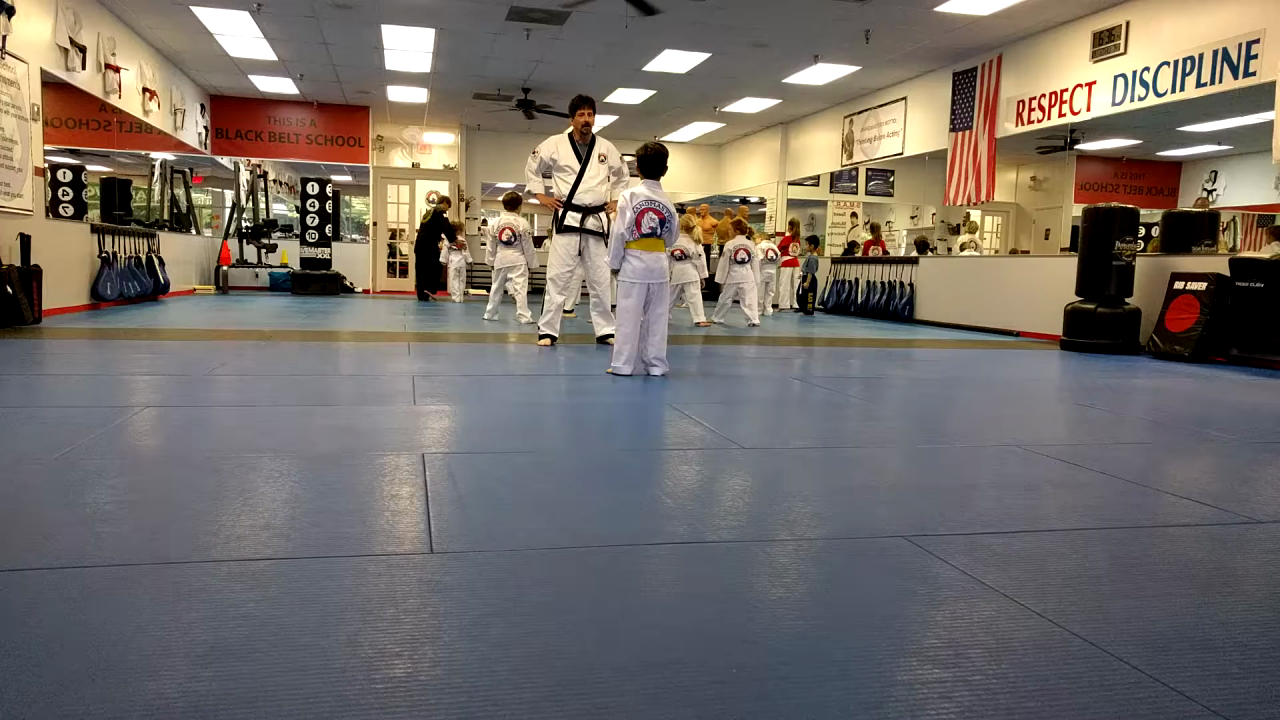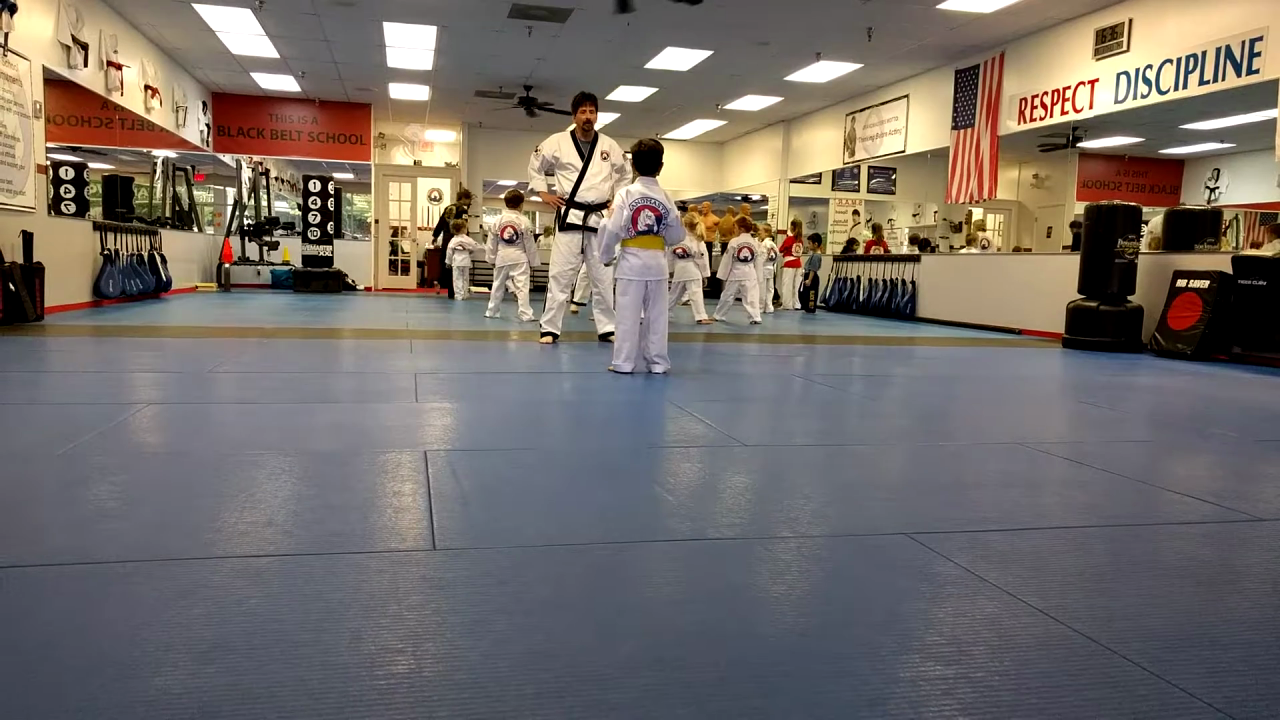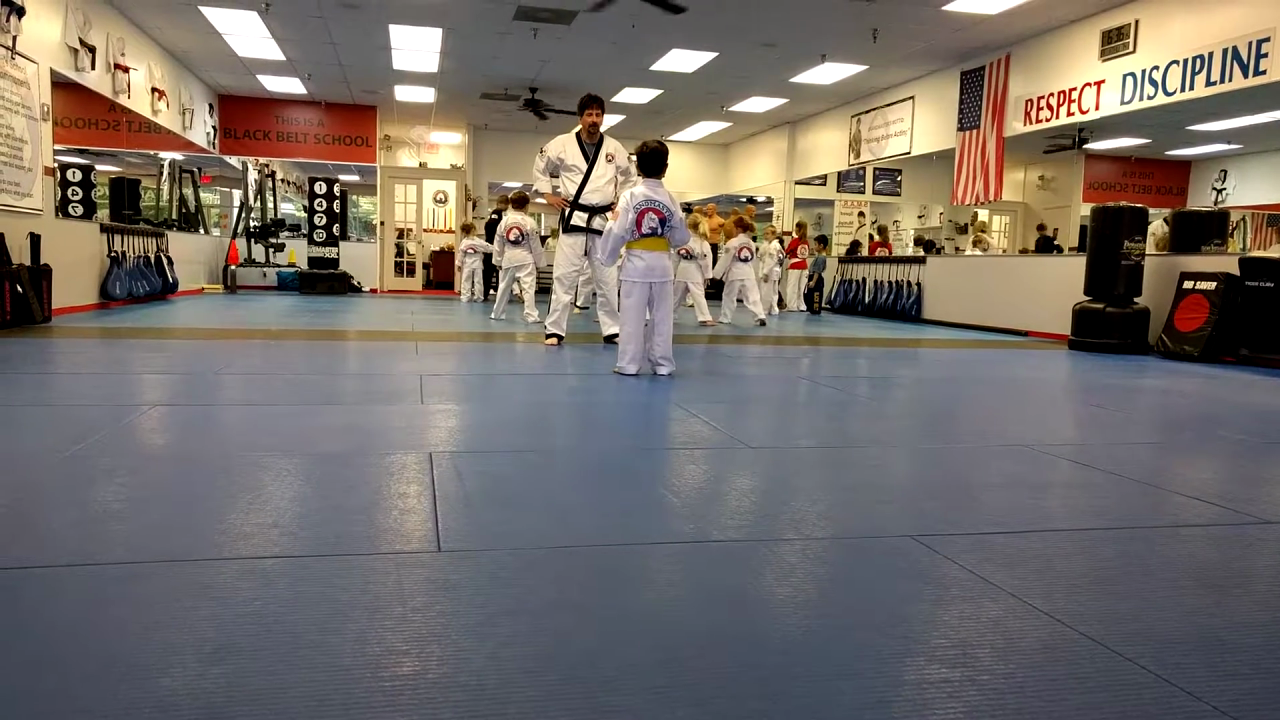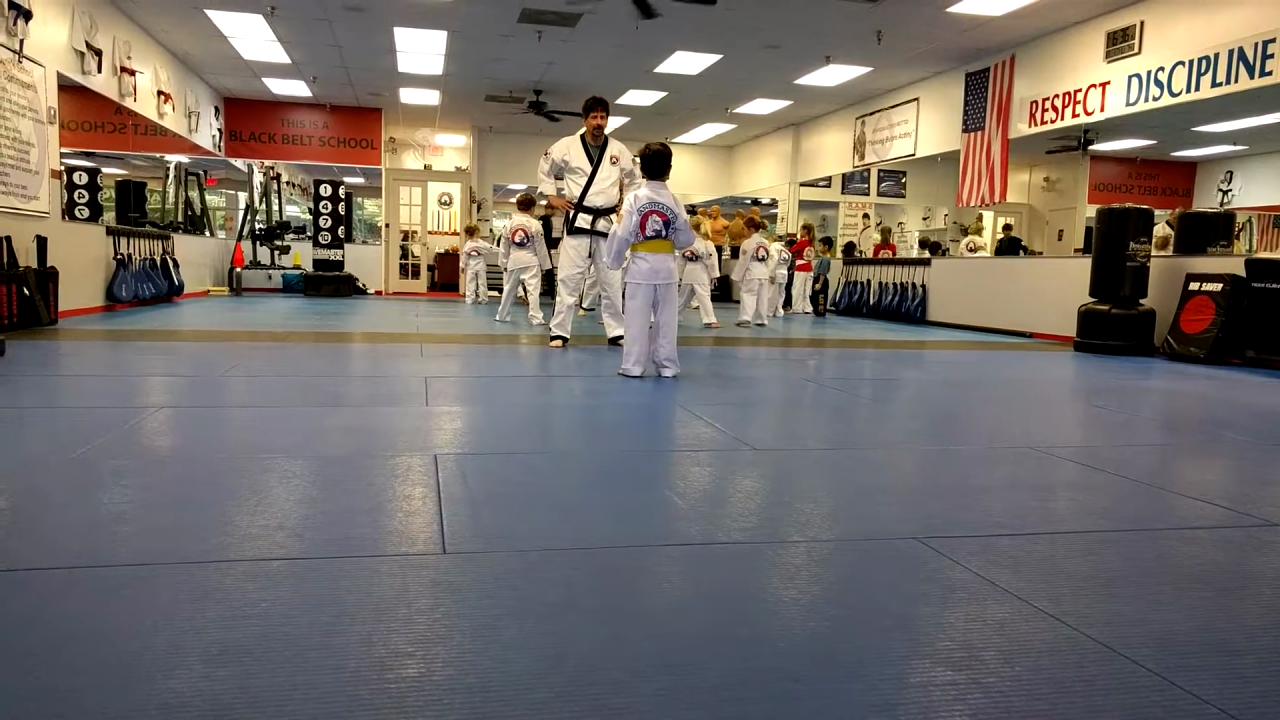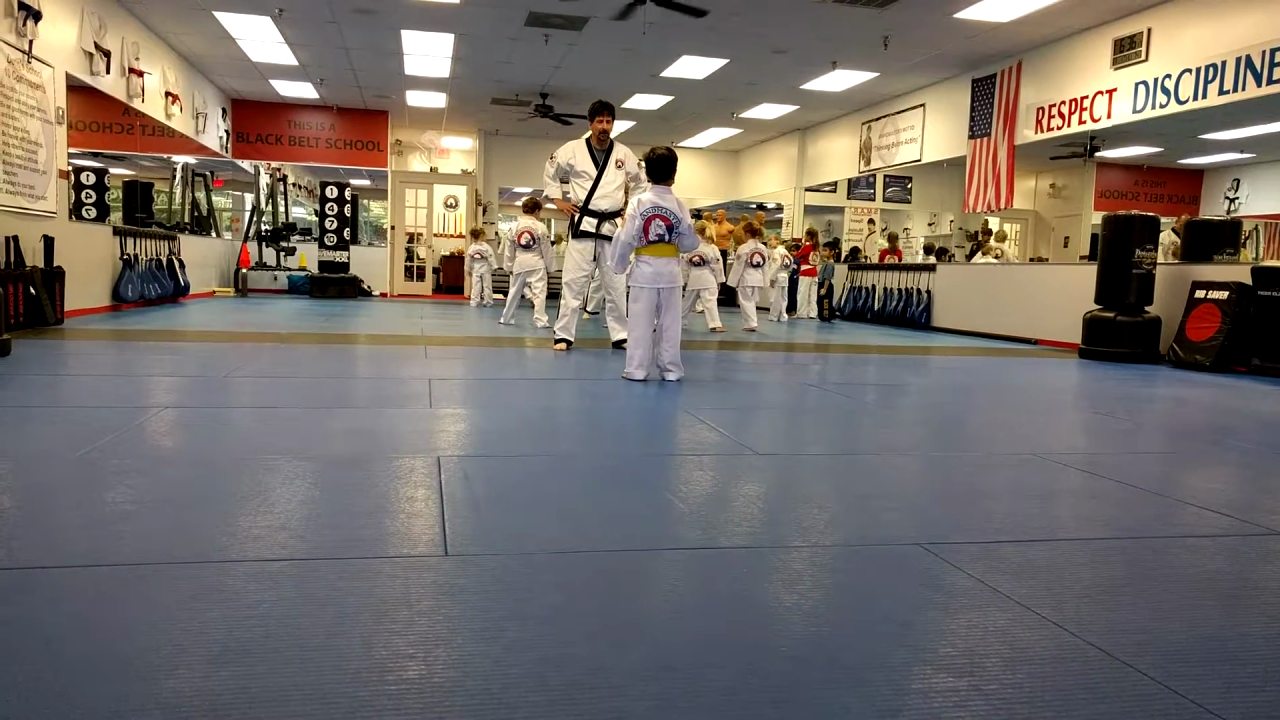
dt=0.7s
person 1, frame 1
left shoulder: (606, 148)
right shoulder: (555, 144)
left elbow: (622, 175)
right elbow: (532, 167)
left wrist: (615, 201)
right wrist: (541, 195)
left hip: (597, 220)
right hip: (567, 219)
left knee: (601, 280)
right knee: (558, 277)
left ankle: (605, 331)
right ankle: (548, 331)
person 1, frame 2
left shoulder: (609, 145)
right shoulder: (557, 142)
left elbow: (624, 173)
right elbow: (536, 166)
right wrist: (544, 193)
left hip: (599, 218)
right hip: (570, 216)
left knee: (603, 278)
right knee: (560, 275)
left ankle: (607, 328)
right ankle: (550, 328)
person 1, frame 3
left shoulder: (615, 148)
right shoulder: (562, 143)
left elbow: (629, 177)
right elbow: (541, 167)
right wrist: (549, 195)
left hip: (604, 220)
right hip: (574, 218)
left knee: (608, 280)
right knee: (565, 277)
left ankle: (612, 330)
right ankle: (555, 330)
person 1, frame 4
left shoulder: (619, 150)
right shoulder: (567, 146)
left elbow: (634, 179)
right elbow: (545, 170)
right wrist: (553, 197)
left hip: (608, 222)
right hip: (578, 221)
left knee: (612, 281)
right knee: (569, 278)
left ankle: (616, 332)
right ankle: (559, 332)
person 1, frame 5
left shoulder: (624, 154)
right shoulder: (572, 150)
left elbow: (640, 183)
right elbow: (550, 173)
right wrist: (558, 200)
left hip: (613, 226)
right hip: (583, 224)
left knee: (616, 285)
right knee: (574, 282)
left ankle: (620, 335)
right ankle: (563, 335)
person 2, frame 1
left shoulder: (628, 196)
right shoulder: (667, 202)
left elbow: (619, 233)
right elbow: (672, 238)
left wrist: (615, 263)
left hip: (633, 263)
right hip: (659, 265)
left knee: (629, 317)
right knee: (657, 317)
left ankle: (623, 364)
right ankle: (656, 364)
person 2, frame 2
left shoulder: (625, 194)
right shoulder: (665, 197)
left elbow: (612, 230)
right elbow: (677, 236)
left wrist: (605, 256)
left hip: (631, 261)
right hip: (658, 262)
left knee: (628, 315)
right knee: (657, 315)
left ankle: (624, 362)
right ankle: (658, 362)
person 2, frame 3
left shoulder: (630, 196)
right shoulder: (670, 199)
left elbow: (617, 232)
right elbow: (682, 238)
left wrist: (605, 257)
left hip: (636, 263)
right hip: (662, 264)
left knee: (633, 317)
right knee: (661, 317)
left ankle: (629, 363)
right ankle: (662, 363)
person 2, frame 4
left shoulder: (634, 199)
right shoulder: (674, 201)
left elbow: (622, 235)
right elbow: (686, 240)
left wrist: (613, 261)
left hip: (641, 266)
right hip: (667, 266)
left knee: (637, 319)
right knee: (666, 319)
left ankle: (633, 365)
right ankle: (667, 365)
person 2, frame 5
left shoulder: (638, 202)
right shoulder: (679, 205)
left elbow: (626, 239)
right elbow: (690, 243)
left wrist: (618, 266)
left hip: (645, 270)
right hip: (671, 271)
left knee: (641, 323)
right knee: (670, 323)
left ankle: (637, 369)
right ankle: (670, 369)
